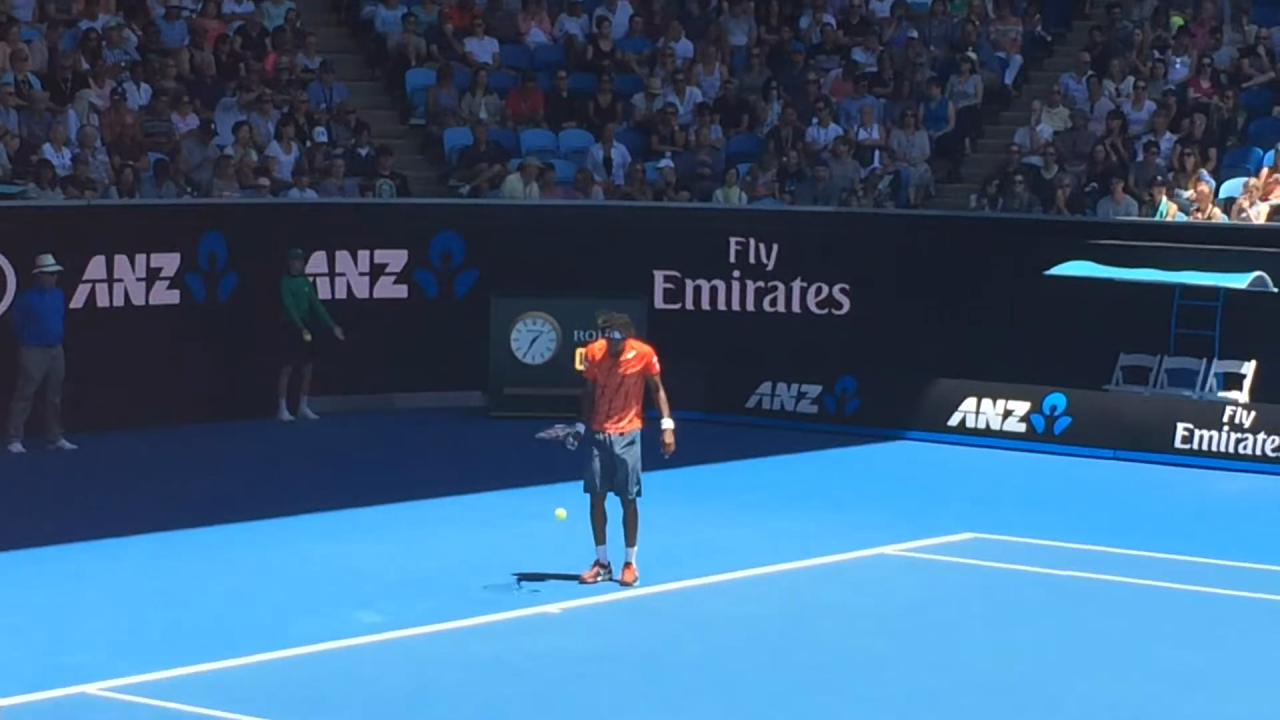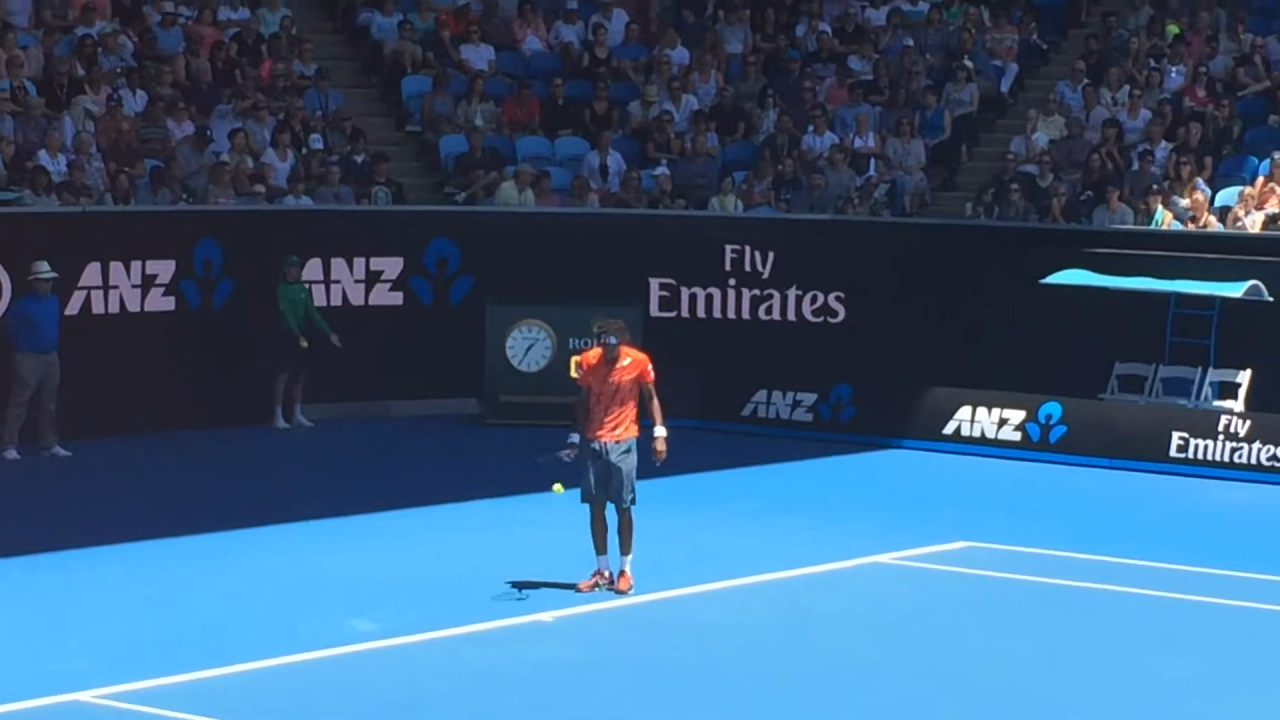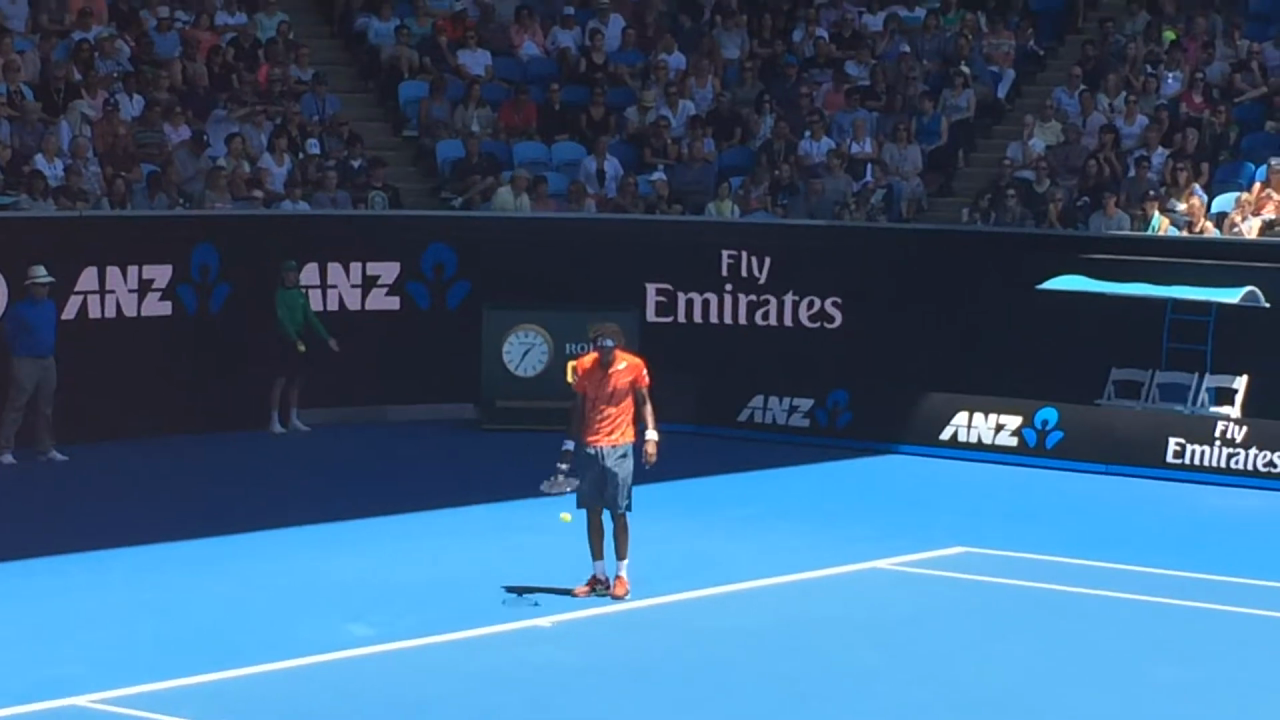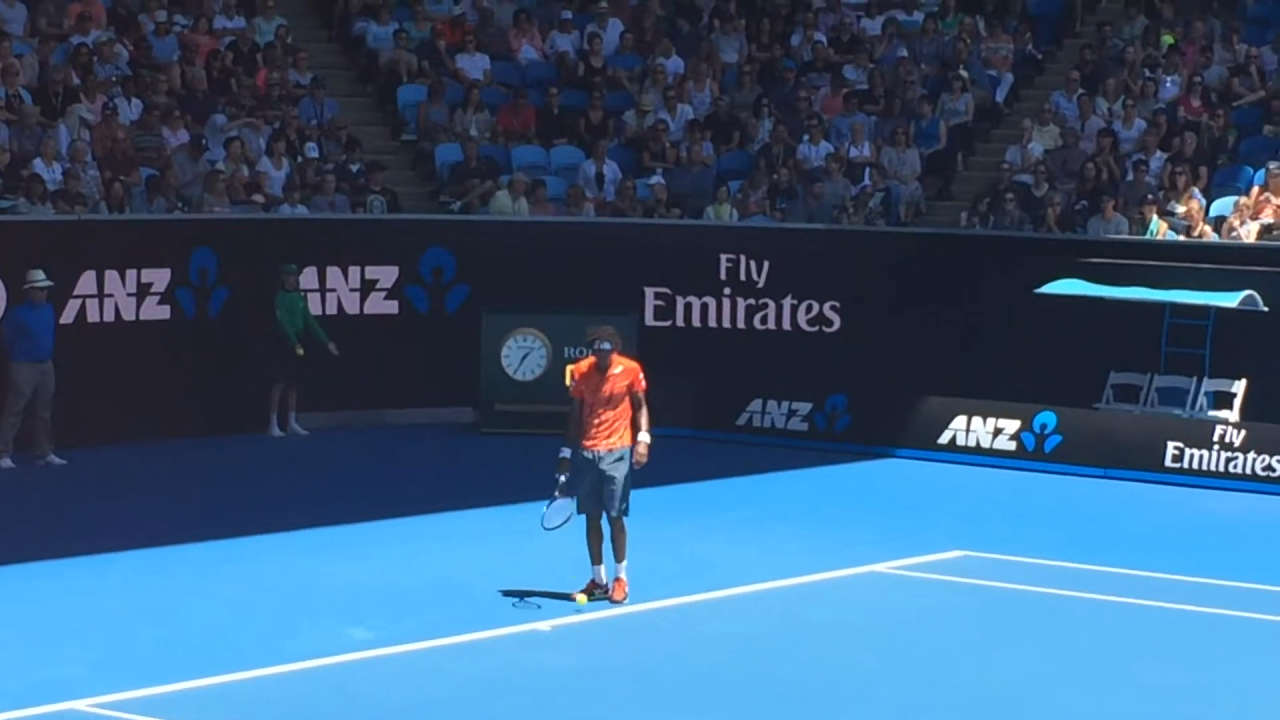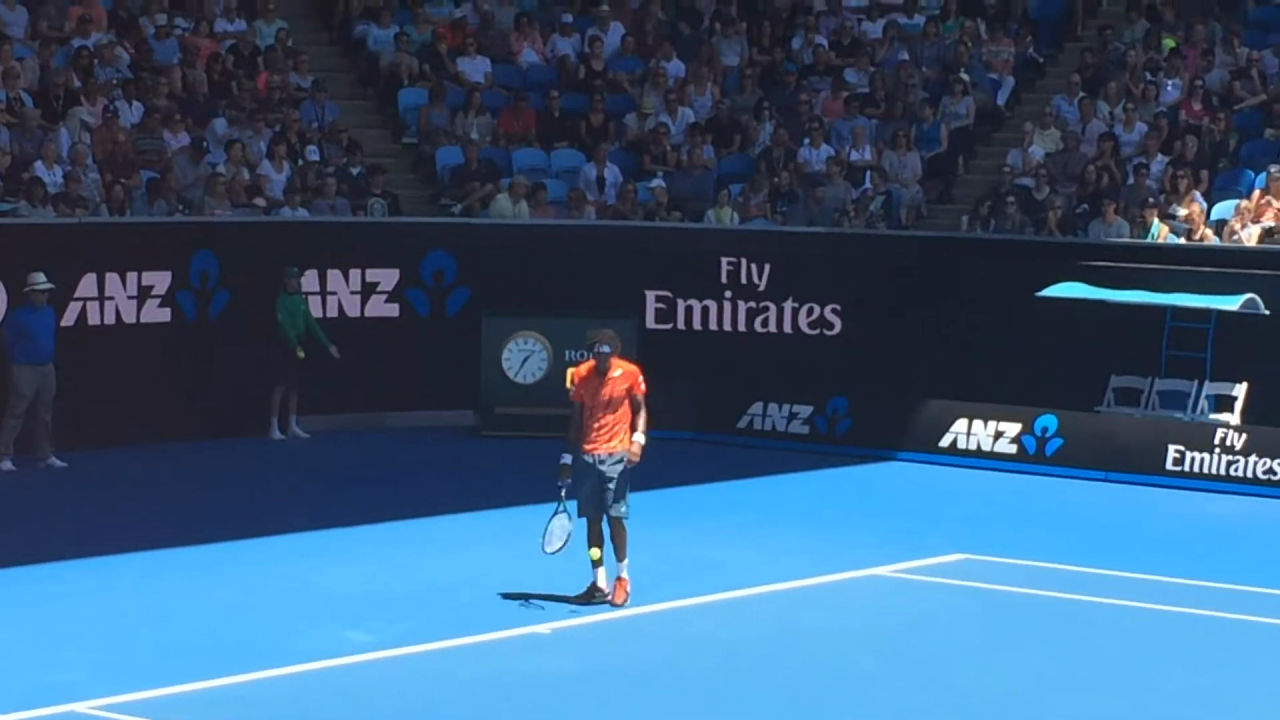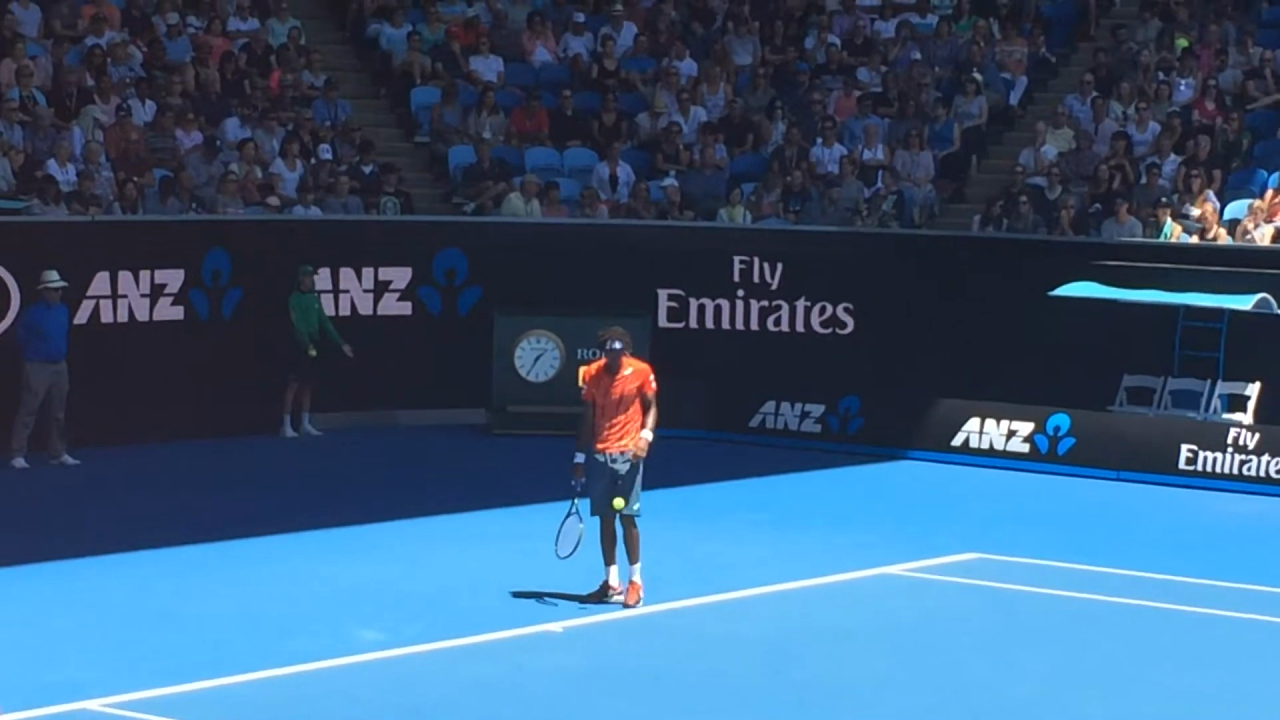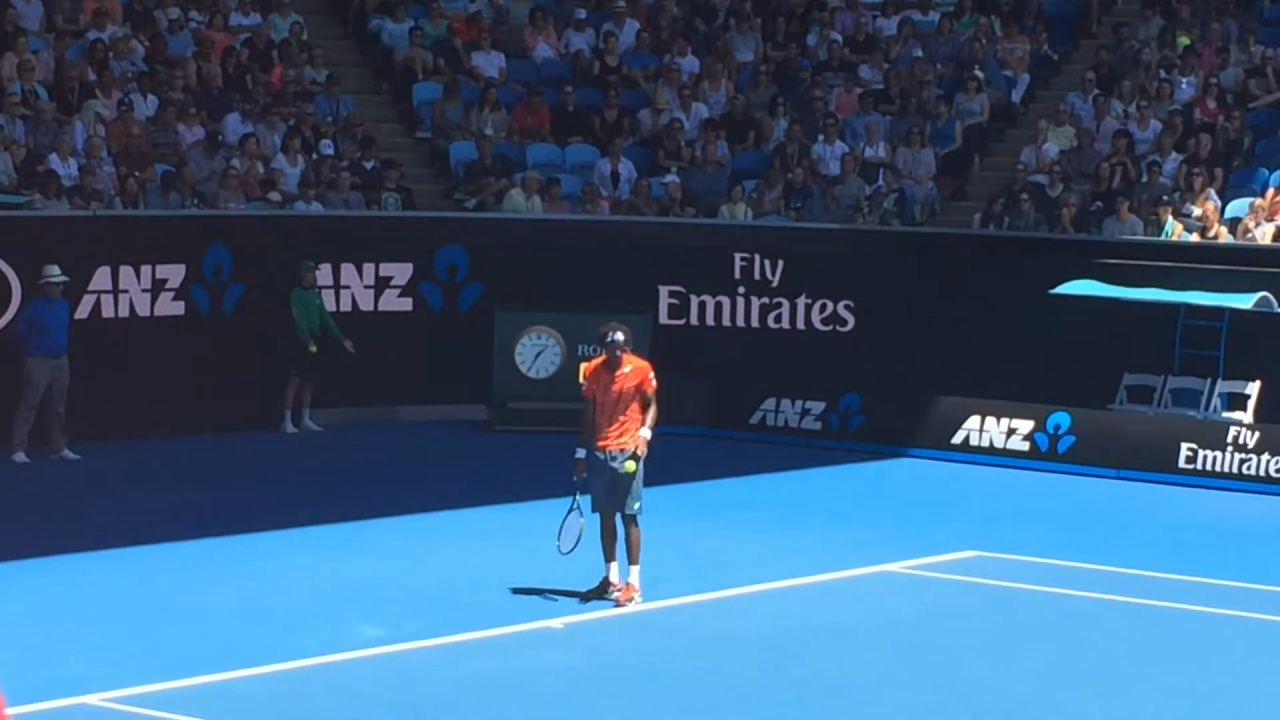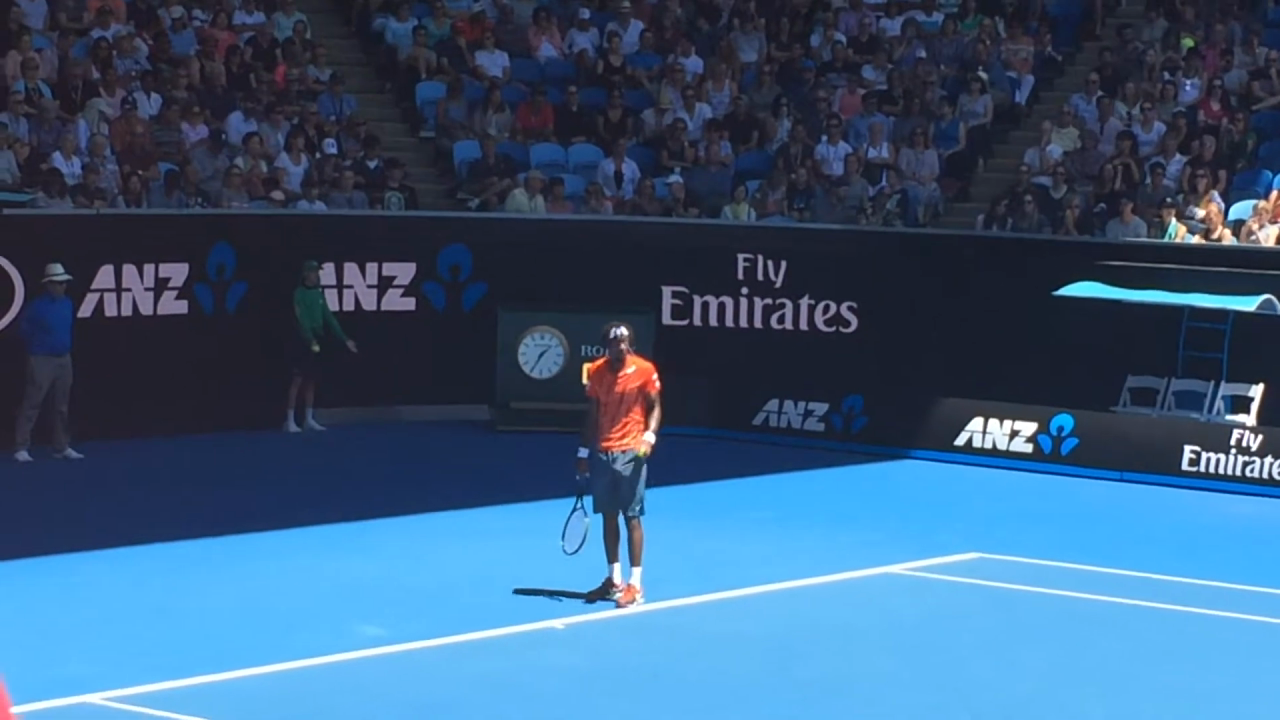
dt=0.1s
person 1, frame 1
left shoulder: (645, 354)
right shoulder: (593, 352)
left elbow: (657, 390)
right elbow: (590, 392)
left wrist: (667, 425)
right wrist: (580, 426)
left hip: (627, 435)
right hip: (599, 434)
left knee: (628, 499)
right knee: (596, 497)
left ankle: (630, 562)
right ankle: (603, 561)
person 1, frame 2
left shoulder: (639, 361)
right shoulder: (587, 360)
left elbow: (651, 398)
right elbow: (584, 401)
left wrist: (660, 433)
right wrist: (575, 437)
left hip: (623, 443)
right hip: (594, 443)
left knee: (623, 507)
right knee: (595, 507)
left ankle: (625, 570)
right ankle: (603, 572)
person 1, frame 3
left shoulder: (634, 366)
right shoulder: (582, 366)
left elbow: (645, 402)
right elbow: (579, 408)
left wrist: (651, 436)
right wrist: (569, 444)
left hip: (620, 448)
right hip: (589, 448)
left knee: (618, 513)
right knee: (592, 512)
left ankle: (621, 575)
right ankle: (599, 576)
person 1, frame 4
left shoulder: (631, 370)
right shoulder: (579, 371)
left elbow: (640, 406)
right elbow: (576, 413)
left wrist: (643, 438)
right wrist: (566, 453)
left hip: (617, 452)
right hip: (586, 452)
left knee: (615, 516)
right knee: (591, 516)
left ankle: (620, 578)
right ankle: (598, 581)
person 1, frame 5
left shoulder: (631, 373)
right shoulder: (579, 375)
left elbow: (640, 409)
right elbow: (576, 419)
left wrist: (639, 439)
right wrist: (567, 459)
left hip: (617, 455)
right hip: (587, 456)
left knee: (615, 517)
right knee: (592, 519)
left ankle: (622, 576)
right ankle: (600, 584)
person 1, frame 6
left shoulder: (642, 372)
right shoulder: (591, 374)
left elbow: (651, 407)
right elbow: (588, 418)
left wrist: (646, 436)
right wrist: (580, 458)
left hip: (628, 453)
right hip: (599, 455)
left knee: (627, 516)
right knee: (605, 518)
left ankle: (635, 580)
right ankle: (612, 583)
person 1, frame 7
left shoulder: (641, 369)
right shoulder: (591, 371)
left elbow: (651, 405)
right elbow: (589, 414)
left wrist: (645, 434)
right wrist: (581, 453)
left hip: (628, 451)
right hip: (599, 452)
left knee: (629, 515)
right knee: (605, 515)
left ankle: (633, 583)
right ankle: (612, 579)
person 1, frame 8
left shoulder: (645, 370)
right shoulder: (595, 371)
left elbow: (655, 407)
right elbow: (593, 415)
left wrist: (649, 437)
right wrist: (583, 452)
left hip: (631, 453)
right hip: (602, 453)
left knee: (632, 517)
right knee: (608, 516)
left ankle: (635, 585)
right ankle: (614, 580)
person 2, frame 1
left shoulder: (59, 295)
right shoulder: (27, 297)
right elbow: (17, 322)
right wrist: (28, 340)
left hip: (56, 351)
right hip: (33, 352)
left knee: (54, 397)
right knee: (24, 396)
left ankle: (55, 438)
right ankle: (14, 440)
person 2, frame 2
left shoulder: (54, 302)
right shoulder: (23, 304)
right elbow: (12, 328)
right wrist: (23, 347)
left hip: (51, 357)
right hip: (28, 358)
left knee: (48, 404)
right knee: (19, 403)
left ankle: (50, 444)
right ankle: (9, 446)
person 2, frame 3
left shoulder: (51, 306)
right shoulder: (19, 308)
right wrist: (20, 350)
left hip: (48, 362)
right hip: (25, 363)
left knee: (45, 409)
left ankle: (46, 449)
person 2, frame 4
left shoulder: (49, 310)
right shoulder: (18, 312)
right wrist: (18, 355)
left hip: (46, 366)
right hip: (23, 367)
left knee: (44, 412)
left ankle: (44, 453)
person 2, frame 5
left shoulder: (50, 313)
right shoulder: (19, 315)
right wrist: (20, 358)
left hip: (47, 369)
right hip: (24, 370)
left knee: (45, 415)
left ankle: (45, 456)
person 2, frame 6
left shoulder: (63, 311)
right shoulder: (32, 313)
right elbow: (21, 337)
right wrist: (32, 356)
left hip: (60, 366)
right hip: (37, 367)
left knee: (58, 412)
right knee: (28, 411)
left ankle: (58, 453)
right ankle: (17, 455)
person 2, frame 7
left shoulder: (65, 305)
right shoulder: (33, 307)
right elbow: (22, 332)
right wrist: (33, 350)
left hip: (61, 361)
right hip: (38, 362)
left knee: (58, 407)
right knee: (29, 406)
left ankle: (59, 448)
right ankle: (18, 449)
person 2, frame 8
left shoulder: (68, 304)
right shoulder: (37, 306)
right elbow: (25, 330)
right wrist: (37, 349)
left hip: (64, 360)
right hip: (42, 361)
left knee: (62, 406)
right knee: (32, 405)
left ankle: (62, 447)
right ankle: (21, 448)
person 3, frame 1
left shoulder: (306, 282)
right shoulder: (285, 283)
left elbow: (316, 306)
right elbow: (290, 308)
left wrist: (332, 326)
right wrist: (301, 328)
left hip: (306, 328)
right hip: (291, 329)
left knee: (307, 368)
right knee: (287, 369)
left ankle: (303, 407)
right ankle: (282, 409)
person 3, frame 2
left shoulder: (302, 289)
right shoulder: (282, 290)
left elbow: (312, 313)
right elbow: (287, 315)
left wrist: (328, 333)
right wrist: (297, 336)
left hip: (302, 335)
right hip: (288, 336)
left knee: (300, 376)
right knee: (283, 376)
left ankle: (297, 415)
right ankle: (278, 417)
person 3, frame 3
left shoulder: (300, 294)
right shoulder: (280, 294)
left elbow: (311, 318)
right elbow: (284, 320)
left wrist: (327, 338)
right wrist: (295, 340)
left hip: (299, 341)
right hip: (285, 341)
left knee: (296, 380)
right knee: (280, 380)
left ankle: (293, 420)
right ankle: (274, 421)
person 3, frame 4
left shoulder: (300, 297)
right shoulder: (280, 298)
left elbow: (310, 321)
right elbow: (284, 323)
left wrist: (326, 341)
right wrist: (294, 343)
left hip: (299, 344)
right hip: (285, 345)
left knee: (293, 384)
right knee: (279, 384)
left ankle: (292, 423)
right ankle: (273, 425)
person 3, frame 5
left shoulder: (301, 300)
right shoulder: (282, 300)
left elbow: (312, 325)
right elbow: (285, 326)
left wrist: (327, 344)
right wrist: (295, 346)
left hip: (300, 348)
right hip: (286, 348)
left knee: (294, 387)
right knee: (281, 386)
left ankle: (292, 427)
right ankle: (274, 428)
person 3, frame 6
left shoulder: (314, 298)
right shoulder: (295, 299)
left elbow: (325, 323)
right elbow: (298, 325)
left wrist: (341, 343)
right wrist: (307, 345)
left hip: (313, 346)
right hip: (299, 346)
left knee: (308, 385)
right knee: (294, 384)
left ankle: (305, 424)
right ankle: (286, 426)
person 3, frame 7
left shoulder: (316, 294)
right shoulder: (296, 294)
left elbow: (326, 319)
right elbow: (299, 321)
left wrist: (342, 339)
right wrist: (308, 341)
left hip: (314, 341)
right hip: (300, 342)
left knee: (308, 381)
right knee: (295, 380)
left ankle: (306, 420)
right ankle: (287, 421)
person 3, frame 8
left shoulder: (319, 294)
right shoulder: (299, 294)
left elbow: (329, 318)
right elbow: (302, 320)
left wrist: (345, 339)
right wrist: (311, 340)
left hip: (318, 340)
right hip: (304, 341)
left knee: (311, 380)
right knee: (298, 379)
left ankle: (309, 419)
right ankle: (290, 421)
